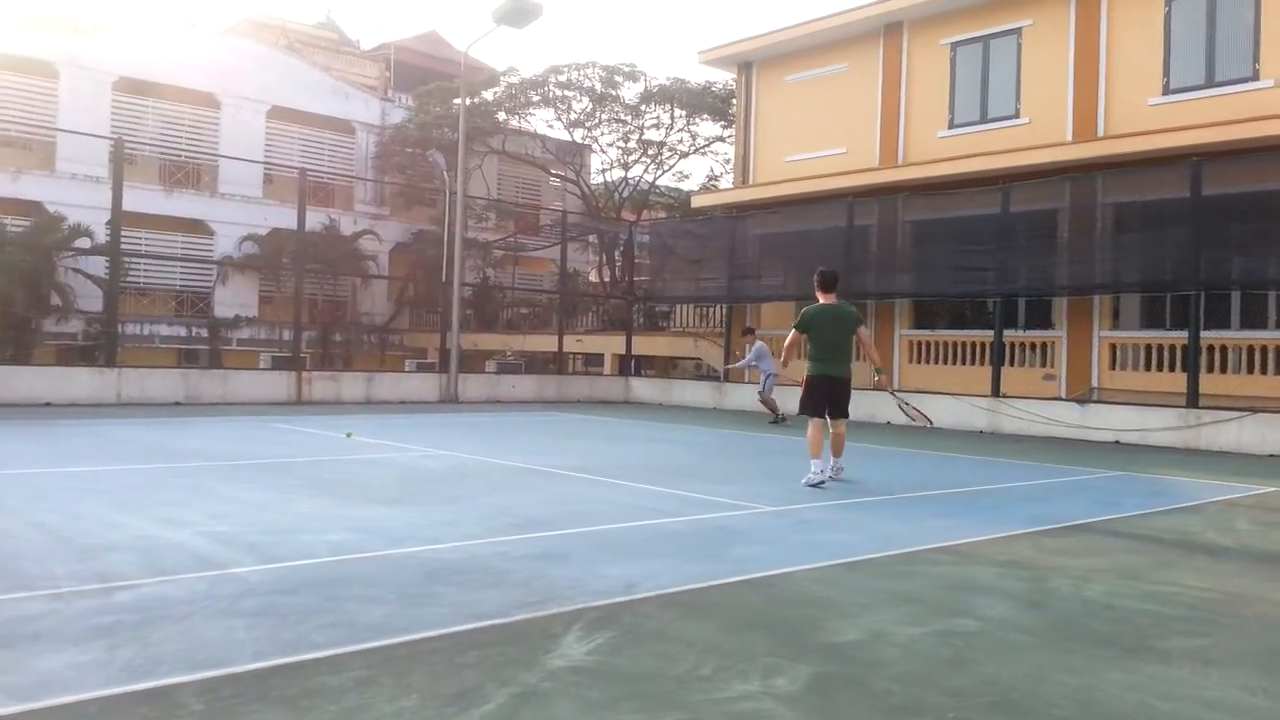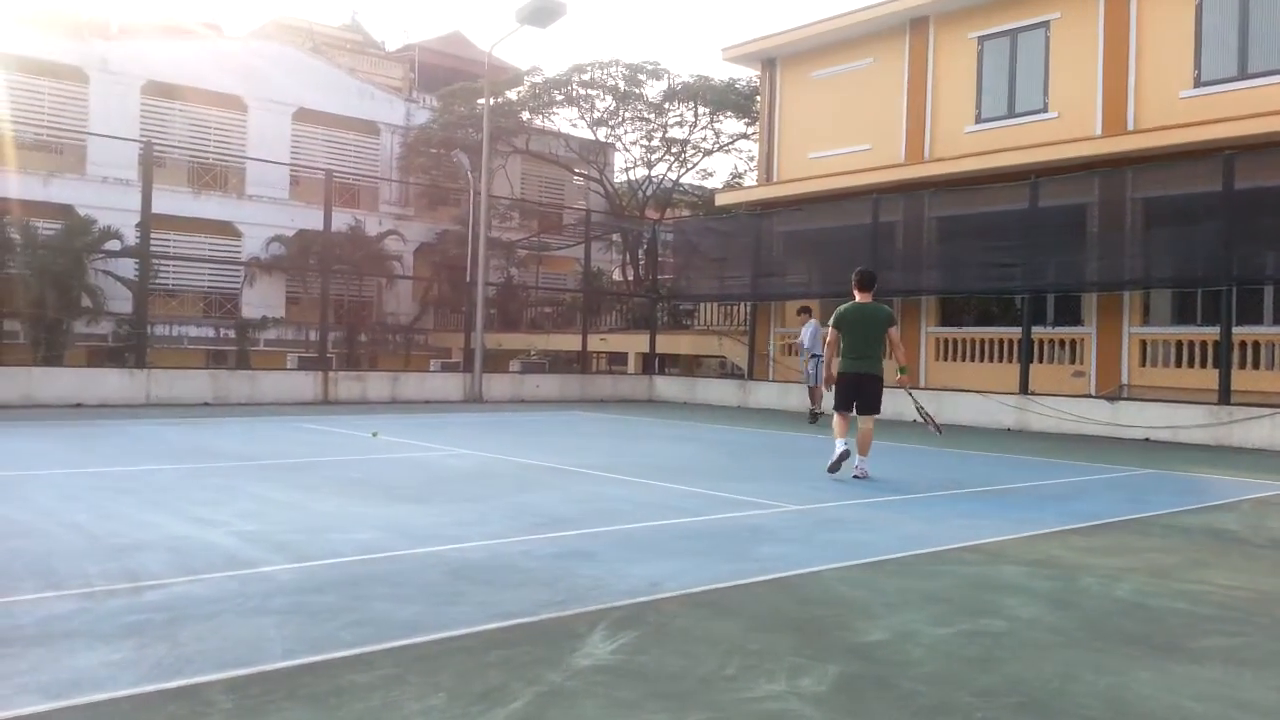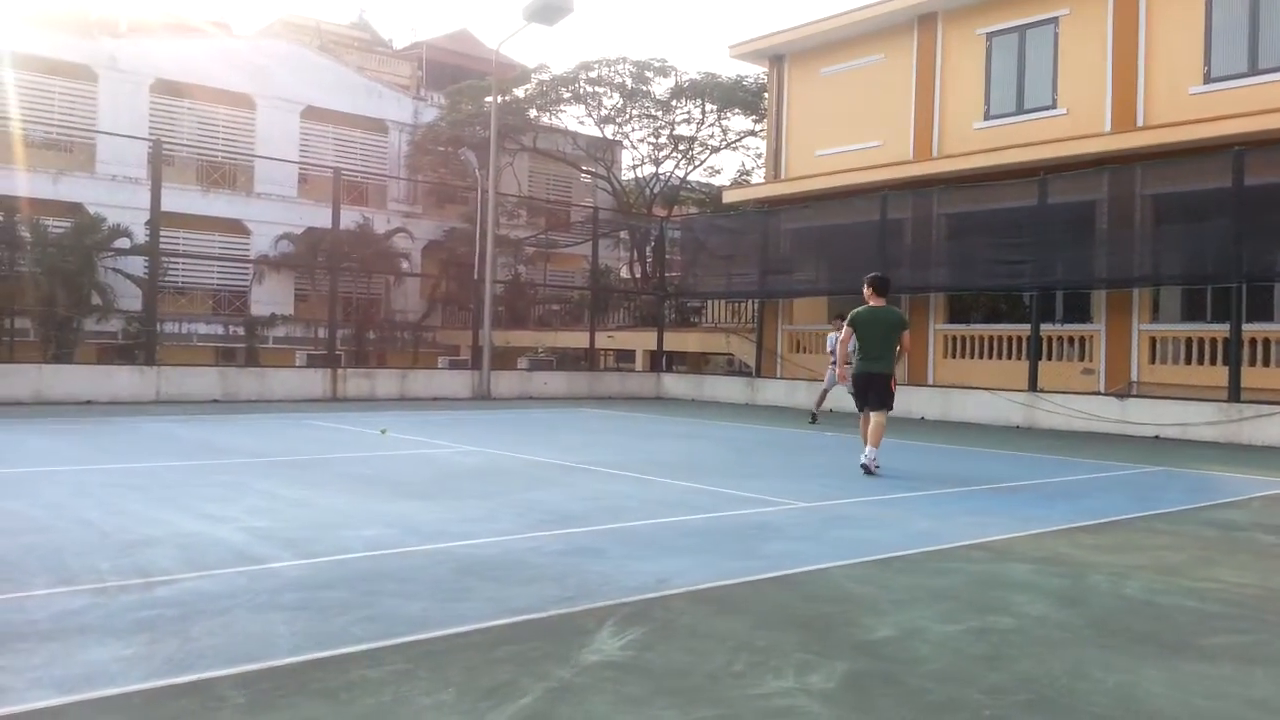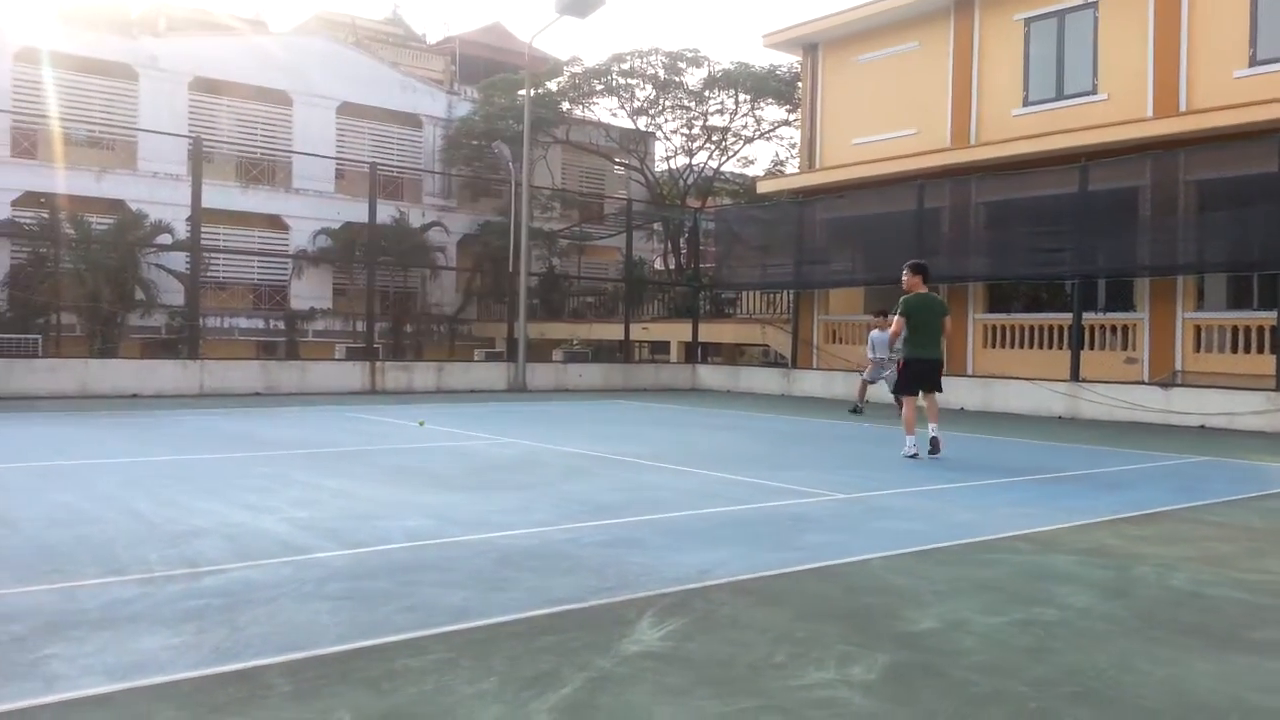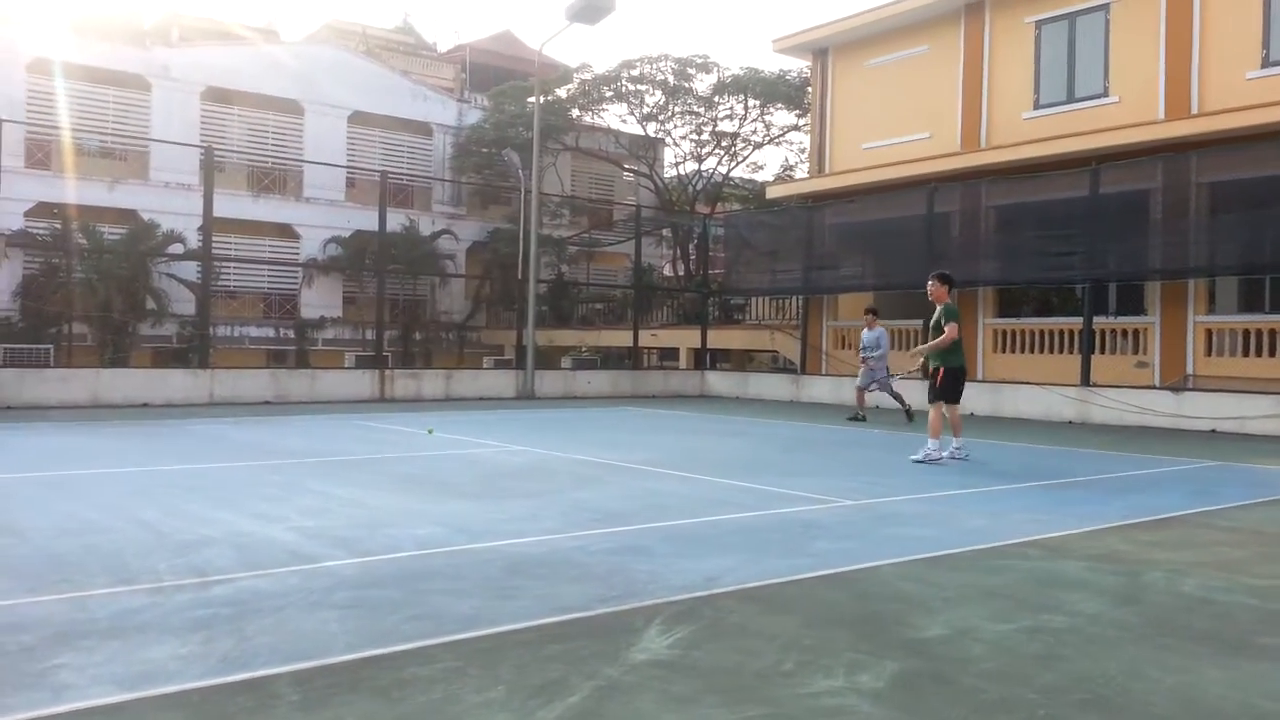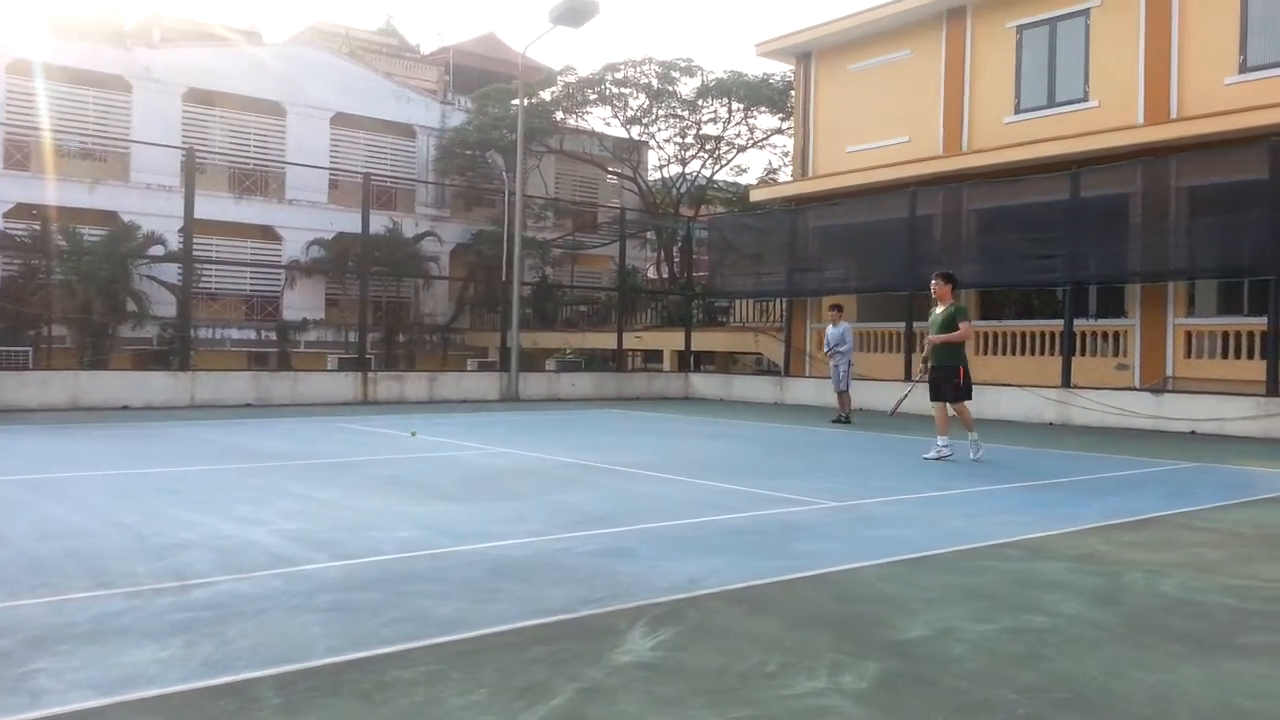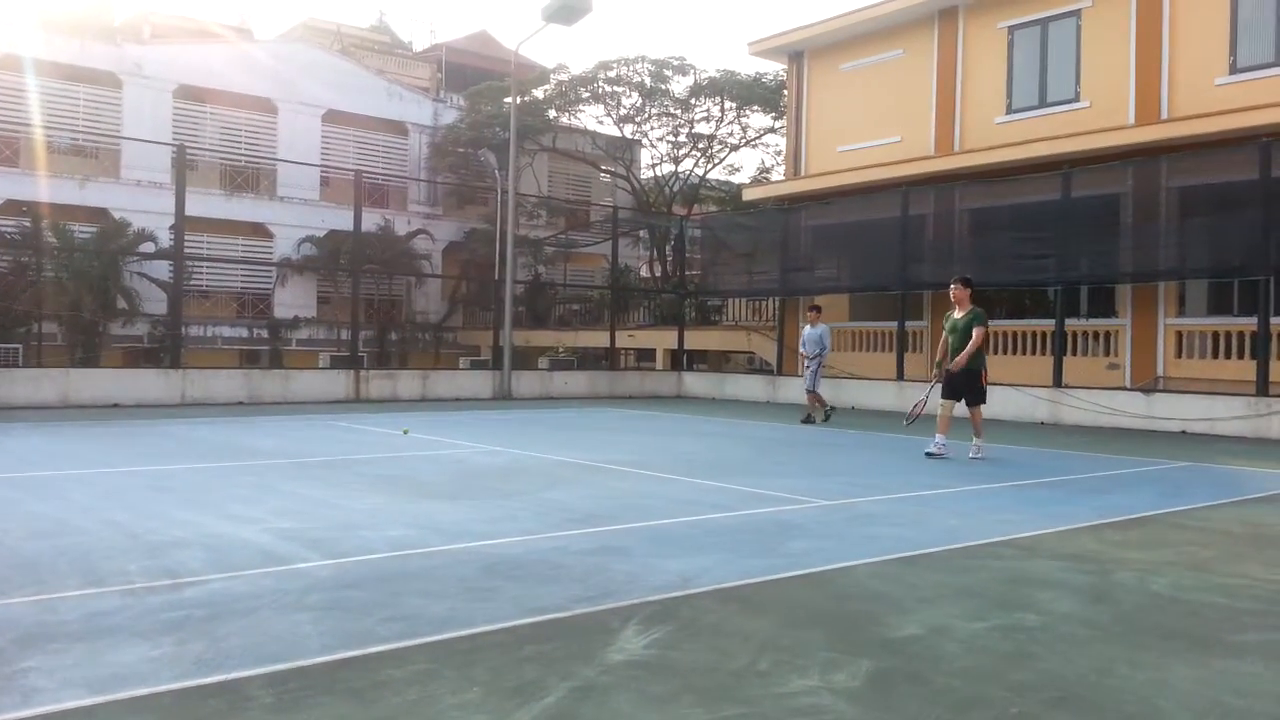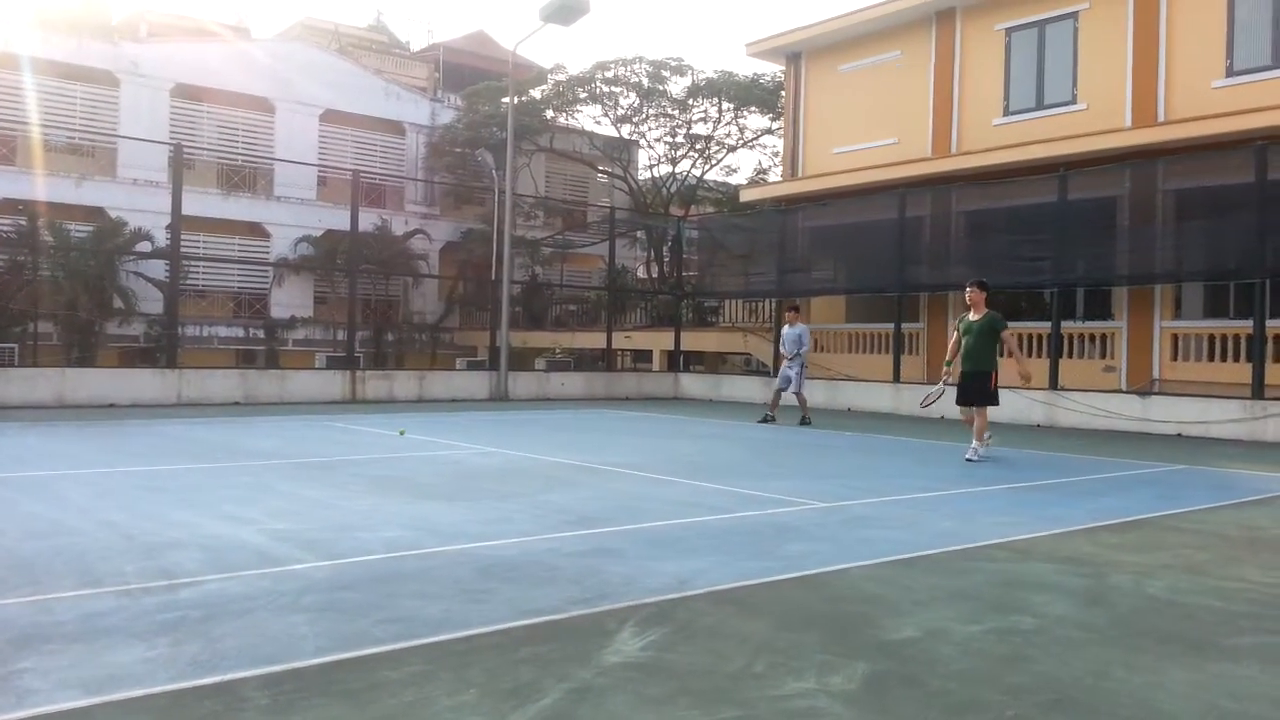
dt=0.3s
person 1, frame 1
left shoulder: (808, 313)
right shoulder: (851, 313)
left elbow: (790, 343)
right elbow: (867, 343)
left wrist: (784, 359)
right wrist: (878, 370)
left hip: (816, 374)
right hip: (842, 376)
left knee: (815, 422)
right knee: (838, 423)
left ankle: (816, 470)
right ankle: (835, 466)
person 1, frame 2
left shoulder: (842, 311)
right shoulder: (885, 313)
left elbow: (831, 343)
right elbow: (896, 344)
left wrist: (828, 370)
right wrist: (903, 370)
left hip: (846, 371)
right hip: (873, 373)
left knee: (841, 414)
right knee: (866, 420)
left ankle: (840, 447)
right ankle: (861, 466)
person 1, frame 3
left shoulder: (857, 314)
right shoulder: (898, 316)
left elbow: (843, 340)
right elbow: (905, 346)
left wrist: (840, 366)
left hip: (861, 371)
right hip: (884, 373)
left knee: (866, 414)
right knee: (880, 415)
left ankle: (870, 455)
right ankle: (869, 456)
person 1, frame 4
left shoulder: (906, 301)
right shoulder: (939, 302)
left elbow: (896, 331)
right elbow: (946, 330)
left wrist: (892, 344)
left hip: (911, 358)
right hip: (934, 357)
left knee: (909, 401)
right knee: (929, 396)
left ankle: (911, 445)
right ankle: (934, 433)
person 1, frame 5
left shoulder: (947, 310)
right shoulder: (942, 311)
left elbow: (952, 335)
left wrist: (925, 349)
right wrist: (927, 355)
left hip: (948, 366)
right hip: (950, 366)
left knee: (935, 405)
right knee: (951, 407)
left ankle: (932, 450)
right ankle: (958, 447)
person 1, frame 6
left shoulder: (957, 309)
right shoulder: (934, 312)
left elbow: (966, 333)
left wrist: (941, 338)
right wrist: (925, 359)
left hip: (955, 366)
right hip: (937, 366)
left knee: (957, 405)
right knee: (938, 406)
left ankle: (974, 440)
right ankle: (943, 446)
person 1, frame 7
left shoulder: (978, 315)
right shoulder: (949, 317)
left elbow: (977, 339)
right elbow: (944, 343)
left wrist: (963, 357)
right wrist: (939, 365)
left hip: (973, 371)
right hip: (952, 370)
left knee: (974, 409)
right knee: (945, 405)
left ankle: (977, 444)
right ankle: (940, 444)
person 1, frame 8
left shoulder: (994, 318)
right shoulder: (962, 319)
left elbow: (1010, 342)
right elbow: (955, 343)
left wrist: (1022, 365)
right wrist: (947, 364)
left hip: (986, 372)
right hip: (966, 371)
left knee: (979, 410)
right knee: (964, 409)
left ankle: (976, 448)
right ankle: (984, 436)
